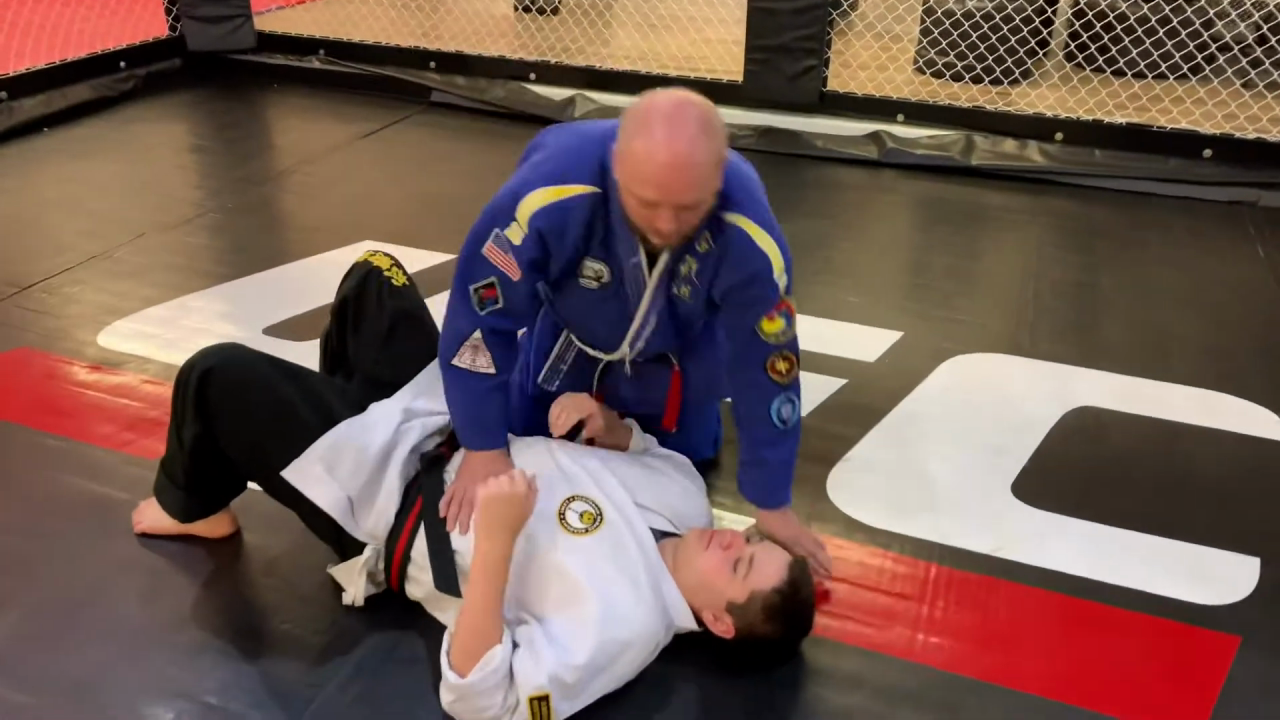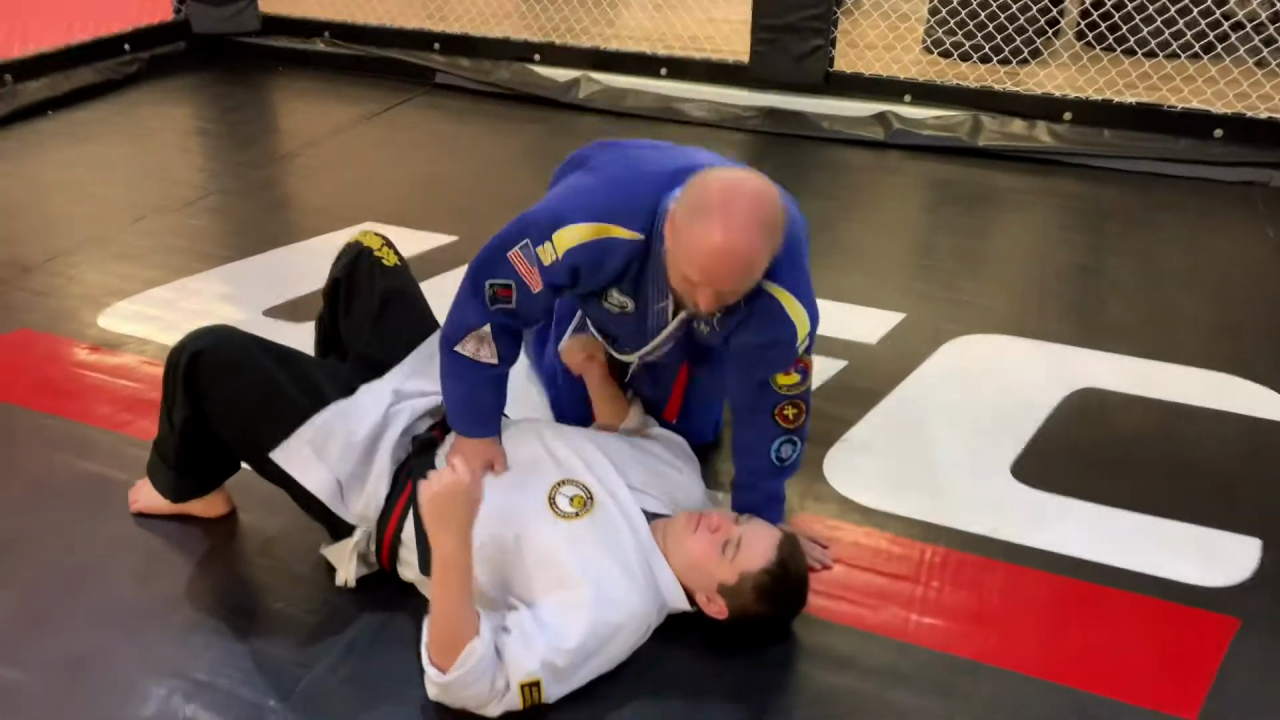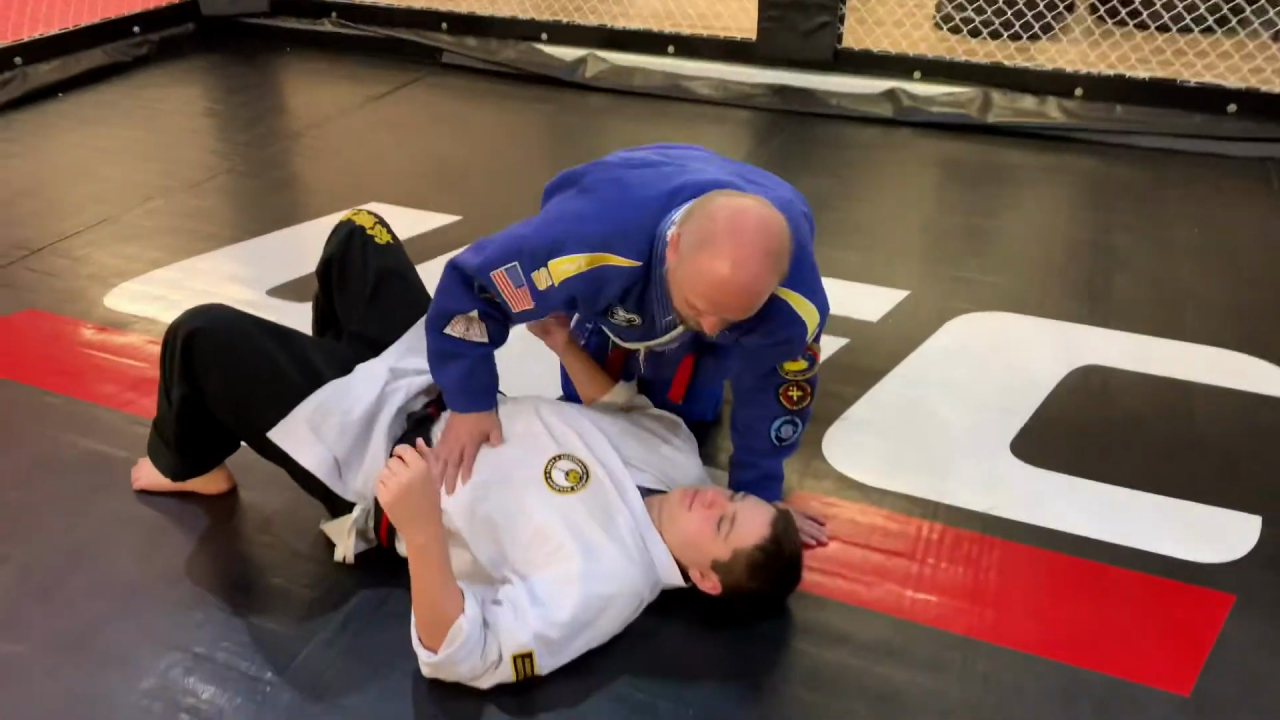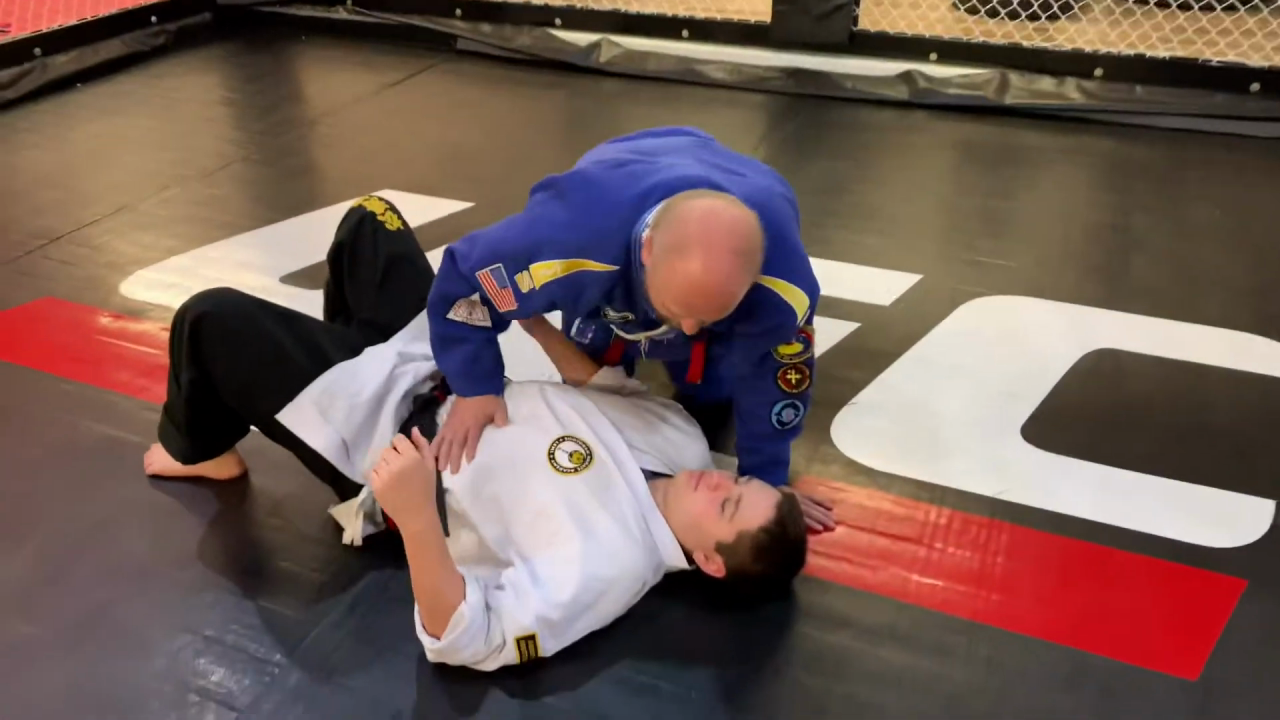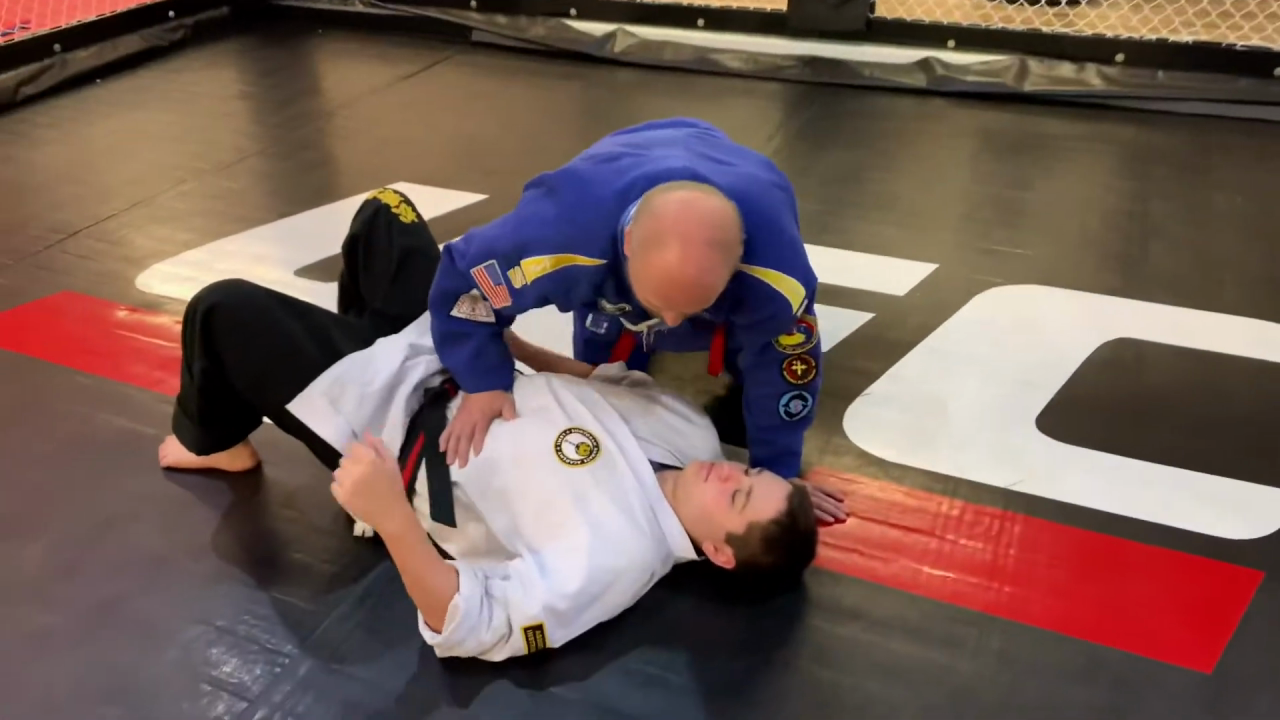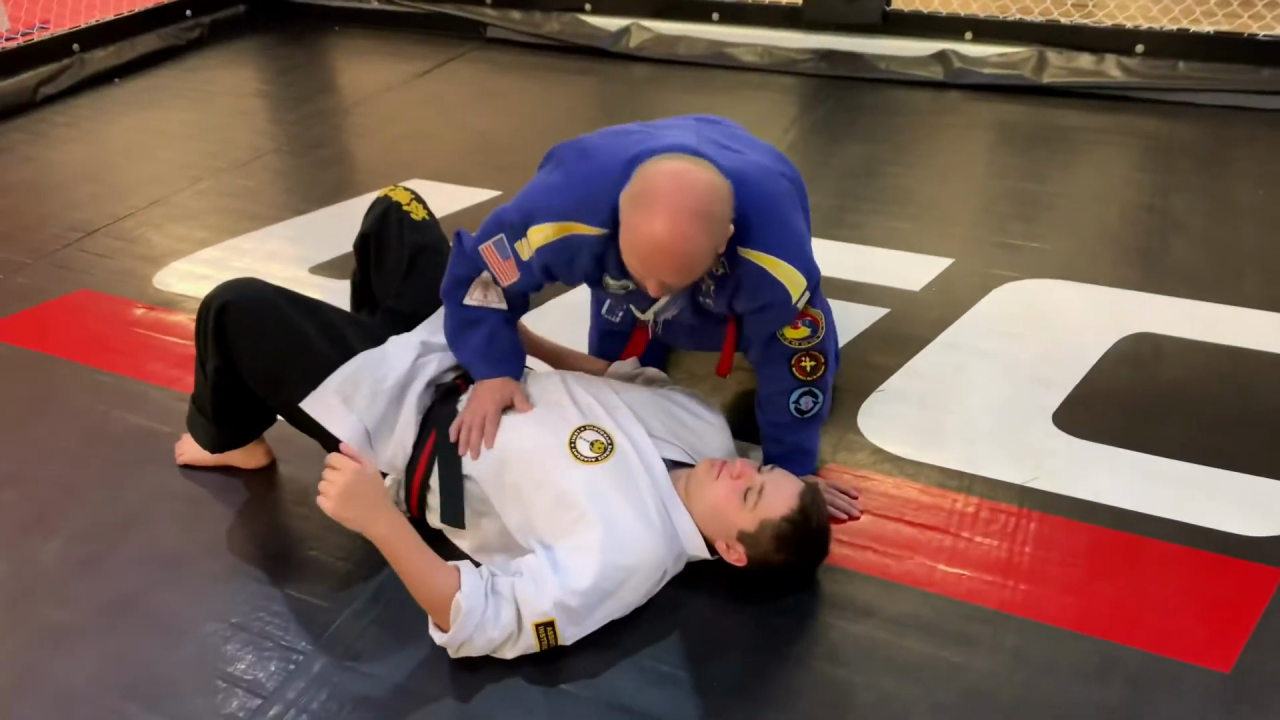
dt=0.2s
person 1, frame 1
left shoulder: (622, 626)
right shoulder: (683, 497)
right elbow: (635, 447)
left wrist: (494, 538)
right wrist: (601, 413)
left hip: (388, 511)
right hip: (448, 436)
left knee: (217, 376)
right knee: (374, 276)
left ankle: (191, 509)
right ankle: (340, 412)
person 1, frame 2
left shoulder: (613, 608)
right shoulder: (679, 477)
right elbow: (632, 431)
left wrist: (449, 537)
right wrist: (598, 373)
left hip: (383, 490)
right hip: (444, 416)
left knee: (207, 358)
right knee: (367, 255)
left ankle: (187, 487)
right ankle: (332, 388)
person 1, frame 3
left shoulder: (606, 581)
right shoulder: (676, 454)
left elbow: (454, 655)
right elbow: (618, 410)
left wrist: (420, 525)
right wrist: (568, 347)
left hip: (378, 460)
right hip: (440, 391)
left knee: (203, 336)
right knee: (360, 233)
left ankle: (188, 465)
right ankle: (333, 364)
person 1, frame 4
left shoulder: (607, 563)
right shoulder: (681, 441)
left elbow: (459, 638)
right elbow: (612, 393)
left wrist: (415, 515)
right wrist: (542, 328)
left hip: (386, 441)
right hip: (446, 377)
left knee: (210, 320)
right knee: (370, 219)
left ankle: (200, 450)
right ankle: (341, 352)
person 1, frame 5
left shoulder: (615, 555)
right shoulder: (692, 434)
left elbow: (462, 628)
left wrist: (390, 511)
right wrist: (513, 346)
left hip: (398, 430)
right hip: (457, 369)
left knee: (222, 310)
right knee: (384, 212)
left ankle: (213, 442)
right ankle: (355, 341)
person 1, frame 6
left shoulder: (629, 552)
right shoulder: (705, 430)
left elbow: (475, 625)
left wrist: (378, 519)
right wrist: (528, 341)
left hip: (414, 436)
right hip: (470, 369)
left knee: (236, 309)
right knee: (396, 209)
left ankle: (228, 440)
right ankle: (371, 341)
person 2, frame 1
left shoulder: (746, 232)
right shoulder: (552, 195)
left elbow: (766, 364)
right elbow: (481, 311)
left wrist: (773, 499)
right wrist: (483, 446)
left hip: (677, 350)
right hip: (569, 337)
left knee: (691, 460)
person 2, frame 2
left shoulder: (782, 297)
right shoulder: (592, 217)
left elbow: (772, 407)
right elbow: (489, 298)
left wrist: (760, 521)
right wrist: (475, 428)
right hip: (593, 313)
left knee: (689, 443)
right knee: (575, 422)
person 2, frame 3
left shoulder: (792, 299)
right shoulder: (586, 239)
left elbow: (773, 397)
right elbow: (469, 285)
left wrist: (756, 500)
right wrist: (470, 404)
left knee: (689, 421)
person 2, frame 4
left shoulder: (781, 282)
right shoulder: (568, 240)
left elbow: (775, 381)
right elbow: (463, 279)
left wrist: (763, 484)
right wrist: (475, 388)
left knee: (707, 406)
person 2, frame 5
left shoulder: (774, 270)
right shoulder: (561, 232)
left elbow: (782, 371)
right elbow: (464, 278)
left wrist: (775, 475)
right wrist: (483, 384)
person 2, frame 6
left shoulder: (775, 257)
right shoulder: (569, 202)
left elbow: (795, 367)
right elbow: (478, 266)
left wrist: (792, 472)
right wrist: (494, 371)
left hip: (748, 253)
left knee: (806, 368)
